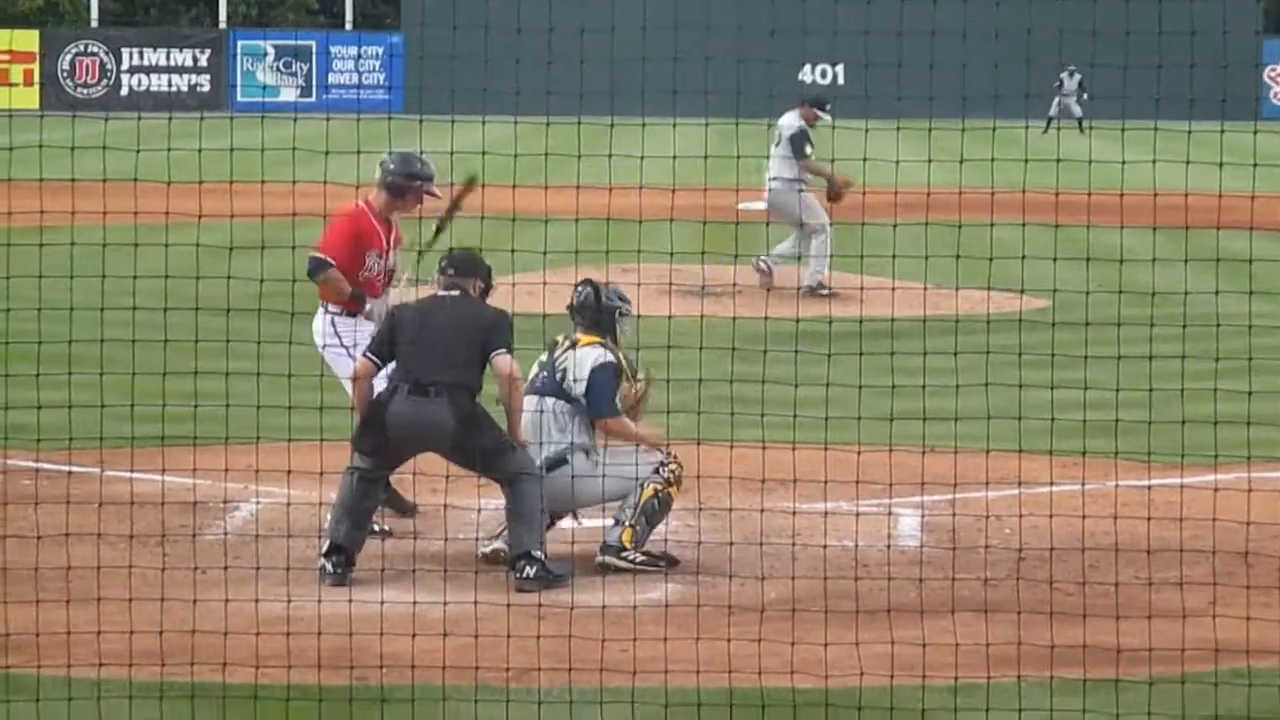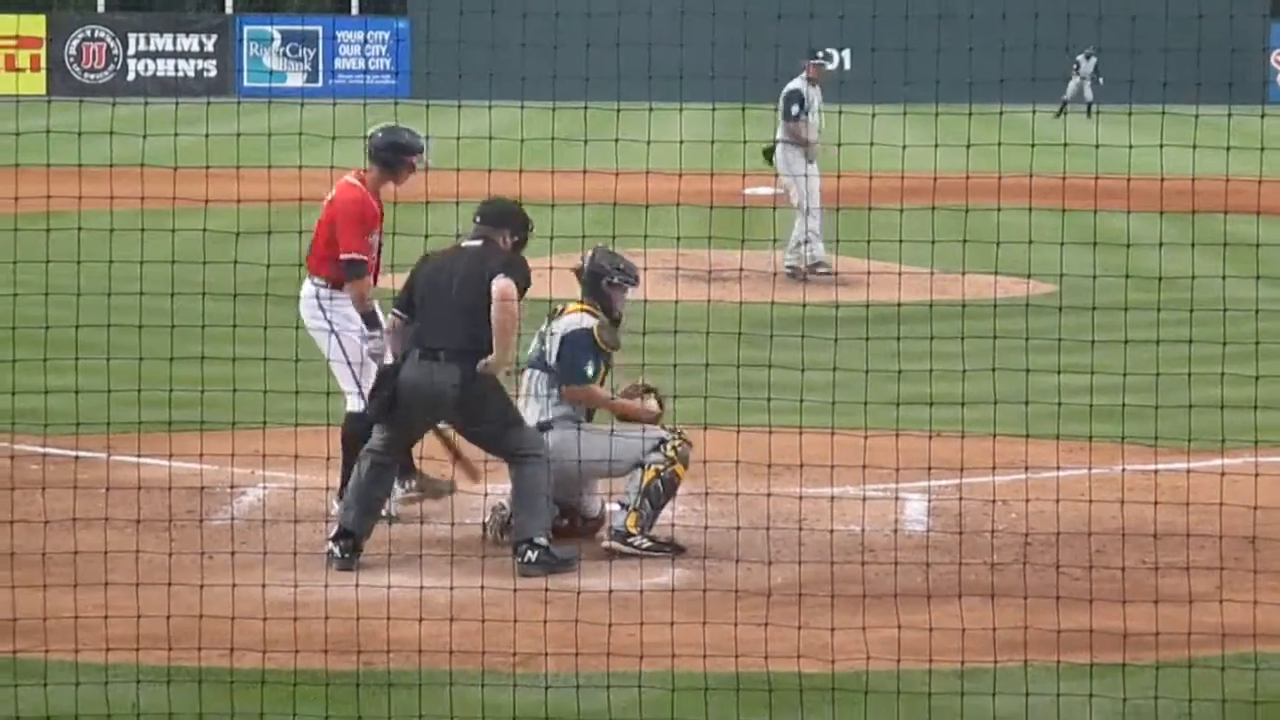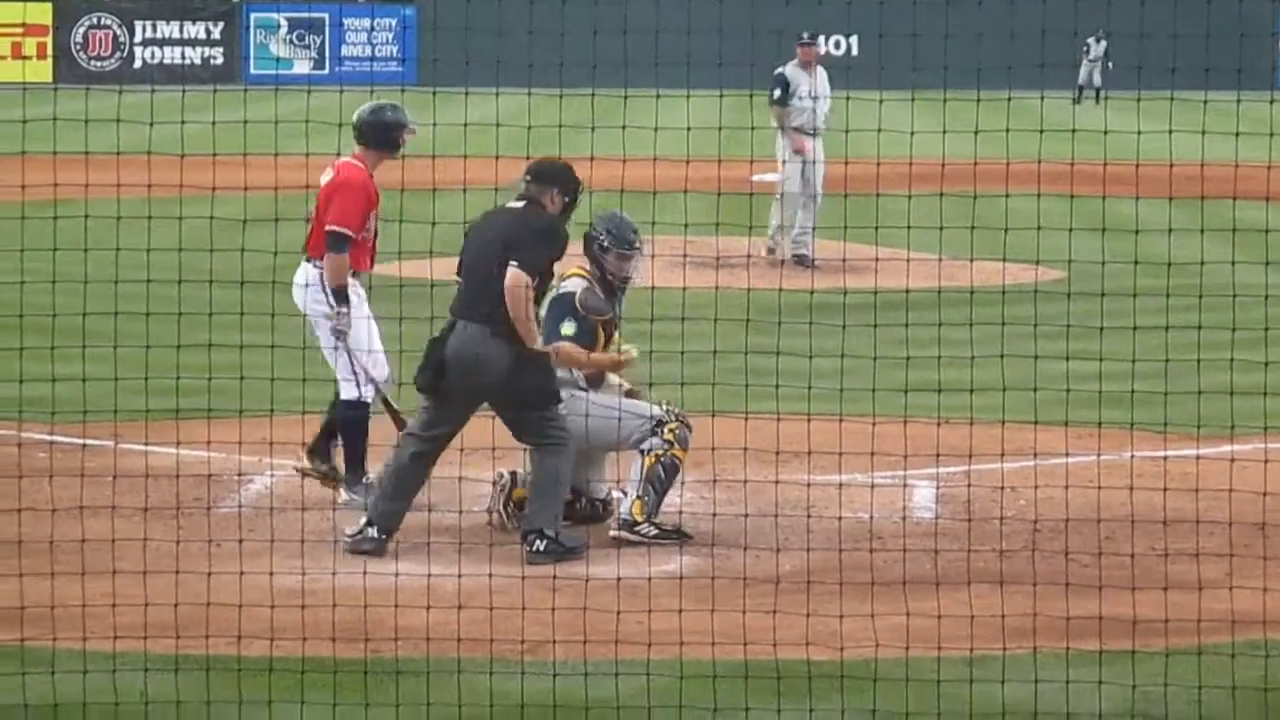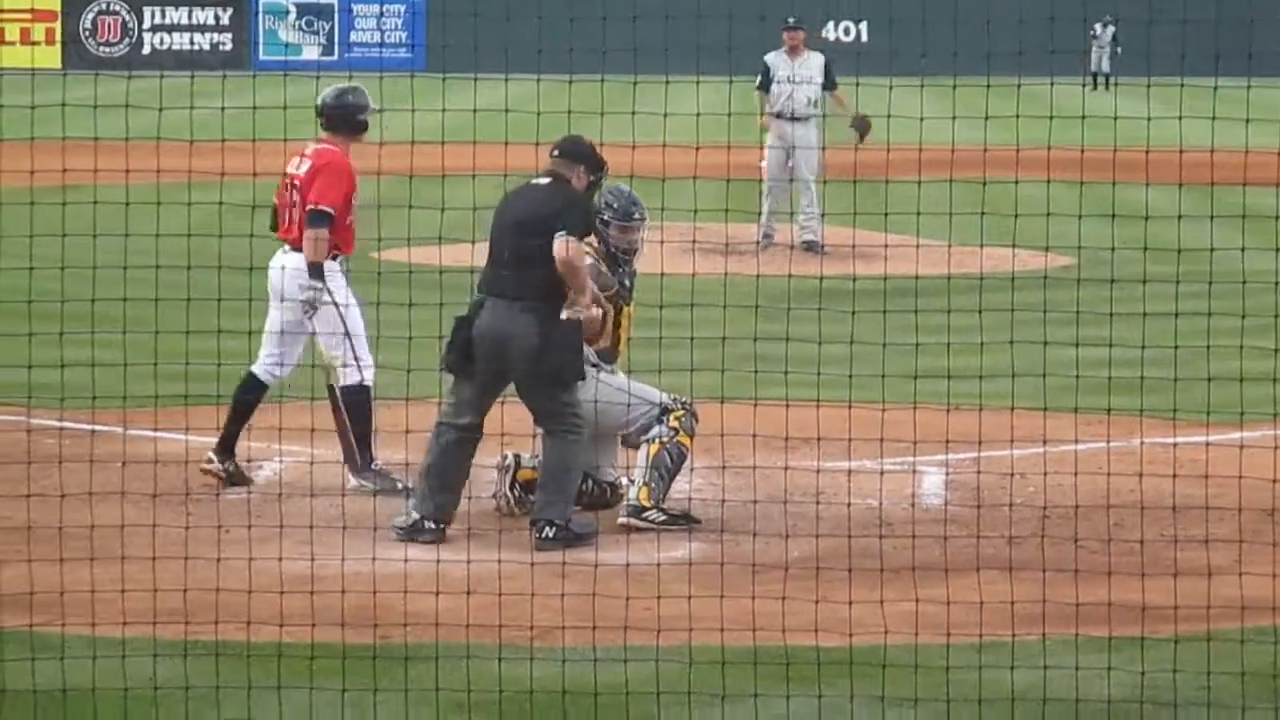
dt=0.3s
person 1, frame 1
left shoulder: (390, 226)
right shoulder: (353, 219)
right elbow: (319, 269)
left wrist: (385, 311)
right wrist: (363, 305)
left hip: (369, 323)
right hip: (342, 326)
left ankle: (381, 489)
person 1, frame 2
left shoulder: (369, 192)
right shoulder: (353, 199)
right elbow: (352, 270)
right wrist: (373, 325)
left hip: (354, 300)
right hip: (330, 300)
right knee: (366, 396)
left ankle: (406, 477)
right ankle: (349, 496)
person 1, frame 3
left shoulder: (346, 168)
right shoulder: (356, 179)
right elbow: (337, 244)
right wrist: (340, 304)
left hip: (322, 279)
right hip: (325, 283)
left knee: (367, 377)
right knee: (359, 383)
left ankle: (319, 453)
right ankle: (354, 483)
person 1, frame 4
left shoulder: (303, 157)
right shoulder: (336, 162)
left elbow: (278, 217)
right elbow: (318, 223)
right wrist: (315, 278)
left hip: (284, 264)
right hip: (313, 270)
left knee: (272, 364)
right knee: (356, 366)
left ankle: (223, 453)
right ankle: (363, 468)
person 2, frame 1
left shoulder: (404, 312)
right shoulder: (491, 316)
left elbow: (361, 372)
right elbow: (509, 373)
left wrist: (370, 426)
right wrist: (515, 428)
left hip: (398, 409)
right hip: (455, 413)
left knee: (363, 471)
right knee: (523, 472)
left ankle: (336, 559)
right ankle: (529, 564)
person 2, frame 2
left shoulder: (430, 263)
right shoulder: (509, 261)
left elbow: (395, 326)
right elbow: (504, 296)
left wrist: (392, 387)
right wrist: (502, 357)
left hip: (412, 374)
right hip: (465, 379)
left knee: (379, 454)
right knee: (529, 453)
left ankle: (344, 543)
right ankle: (534, 548)
person 2, frame 3
left shoulder: (483, 222)
right shoulder: (545, 228)
right elbow: (517, 286)
right wrist: (533, 346)
left hip: (456, 341)
right hip: (504, 350)
left knee: (423, 437)
right knee: (551, 440)
left ankle: (376, 527)
right ankle: (541, 537)
person 2, frame 4
left shoulder: (513, 198)
right shoulder: (573, 202)
right elbow: (565, 255)
left wrist: (573, 286)
right wrist: (581, 293)
left hip: (485, 320)
right hip: (534, 328)
left knee: (457, 422)
right knee: (564, 426)
left ankle: (428, 516)
right ankle: (551, 523)
person 3, frame 1
left shoulder: (556, 349)
right shoulder: (601, 357)
right elbow: (607, 423)
right wrist: (644, 435)
right hip: (562, 470)
left knee: (560, 500)
right knee: (665, 467)
left ankle: (511, 535)
right ankle: (622, 547)
person 3, frame 2
left shoulder: (563, 319)
right shoulder: (584, 326)
right elbow: (576, 389)
left wrist: (622, 403)
right wrist: (632, 409)
right hip: (558, 439)
left knee: (588, 516)
right knee: (672, 445)
right ankle: (628, 531)
person 3, frame 3
left shoulder: (608, 293)
right shoulder: (575, 291)
right elbow: (556, 350)
left wrist: (623, 391)
left hip: (570, 407)
right hip: (563, 402)
left knee: (594, 505)
right knee: (671, 426)
left ankle: (517, 490)
right ankle: (634, 519)
person 3, frame 4
left shoulder: (623, 269)
right shoulder: (585, 268)
left hip: (587, 383)
right hip: (577, 381)
left knee: (603, 490)
right knee: (677, 415)
left ankle: (522, 474)
right ankle: (643, 504)
person 4, frame 1
left shoulder: (788, 120)
right shoulder: (798, 129)
right elbow: (806, 165)
left wrist: (828, 176)
right wrist: (833, 177)
left hip: (776, 188)
right hip: (788, 188)
left knee: (806, 231)
right knee: (821, 227)
left ankle: (769, 262)
right ankle: (813, 283)
person 4, frame 2
left shoulder: (815, 88)
right shoulder: (796, 89)
right elbow: (790, 126)
right wrist: (809, 146)
left hip: (804, 155)
right hip: (791, 153)
left knee: (811, 207)
right knee: (809, 207)
left ankle: (794, 262)
right ankle: (814, 260)
person 4, frame 3
left shoulder: (822, 73)
right shoulder: (784, 74)
right elbow: (777, 108)
left wrist: (818, 138)
right wrist: (793, 138)
left hip: (815, 141)
right hip: (791, 139)
left knee: (812, 196)
right knee: (786, 193)
left ankle: (801, 249)
right ankle: (773, 242)
person 4, frame 4
left shoulder: (819, 60)
right shoulder: (771, 60)
left elbow: (832, 91)
right elbow: (762, 92)
left wrist: (851, 114)
right wrist: (763, 115)
left hip: (807, 126)
right hip: (779, 124)
left knee: (807, 181)
right knee: (773, 179)
left ankle: (809, 235)
right ankle: (767, 229)
